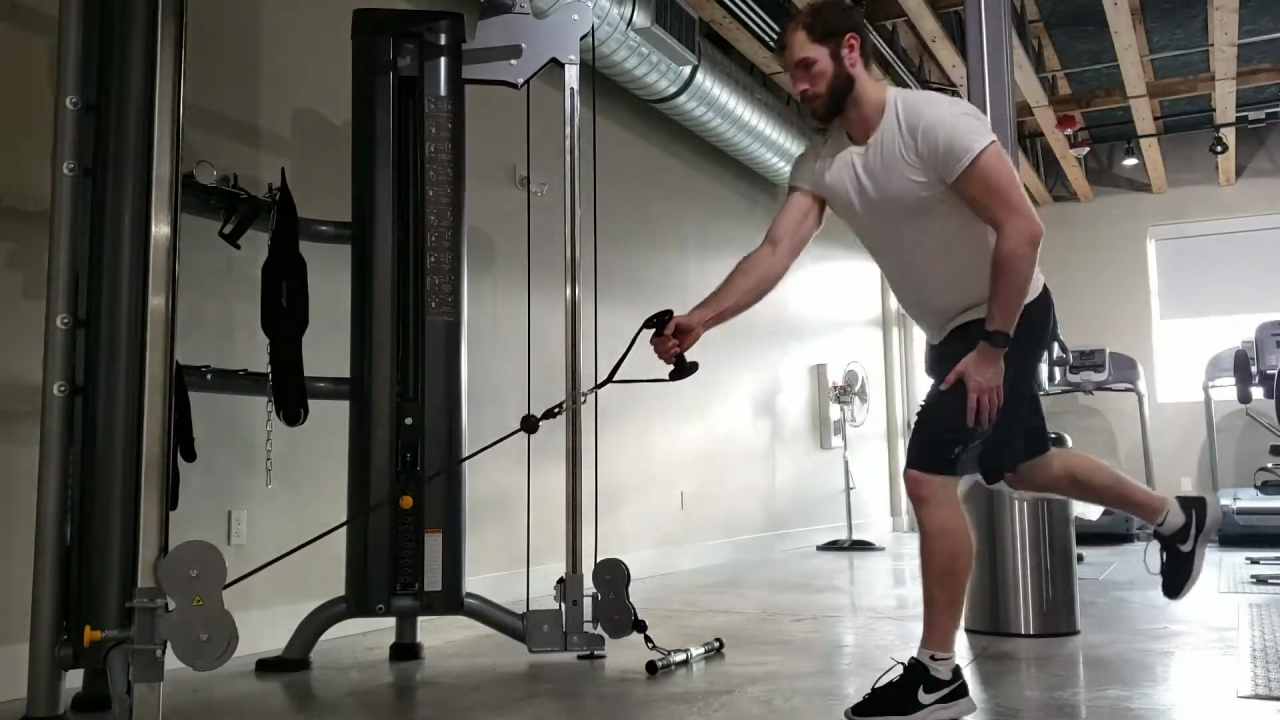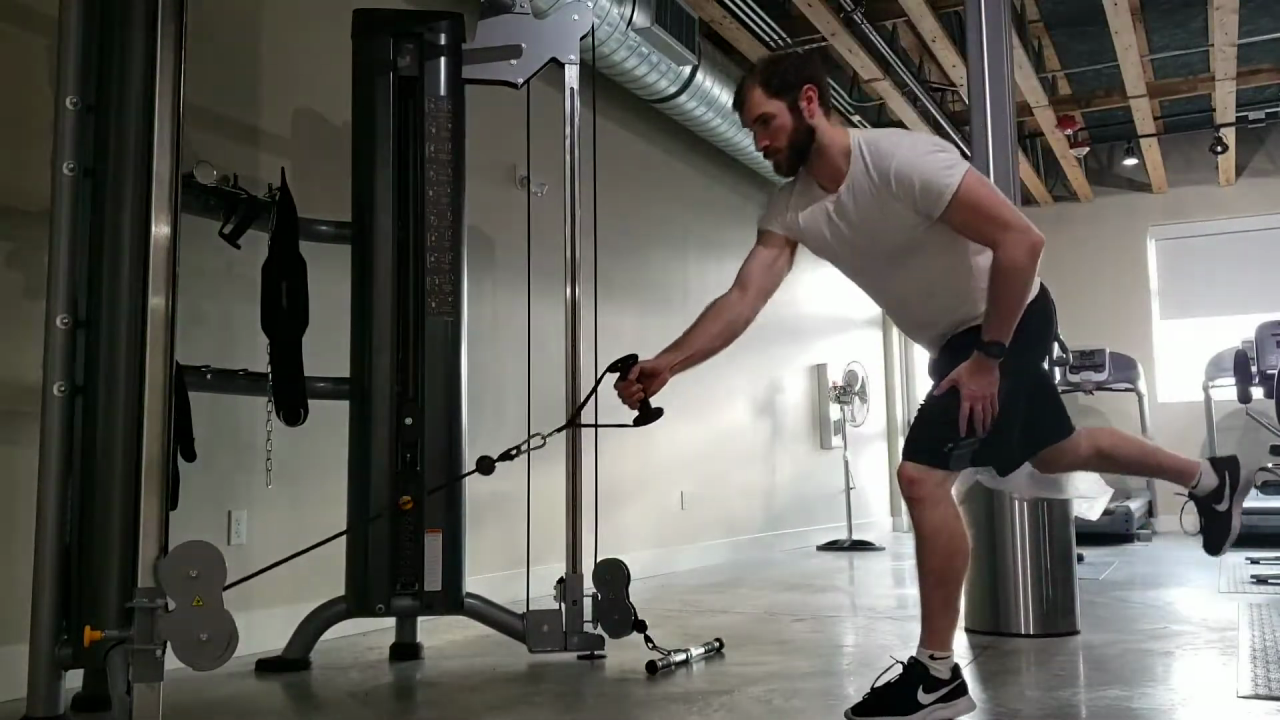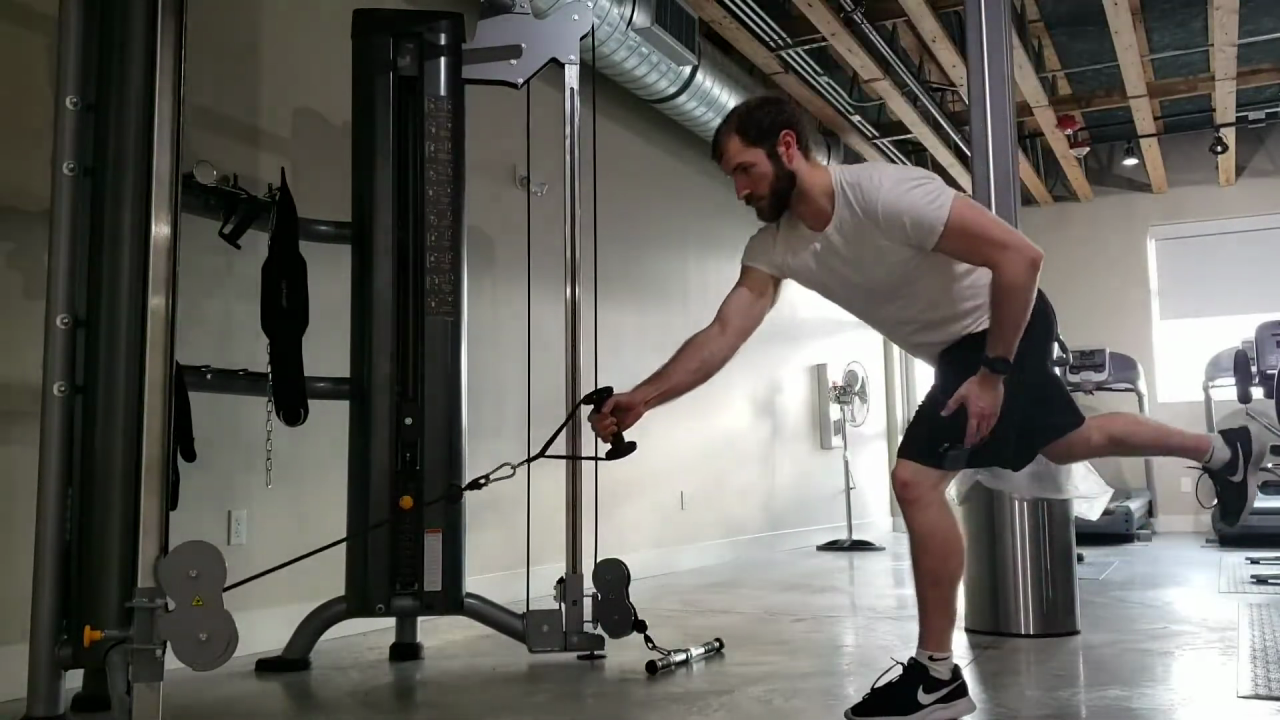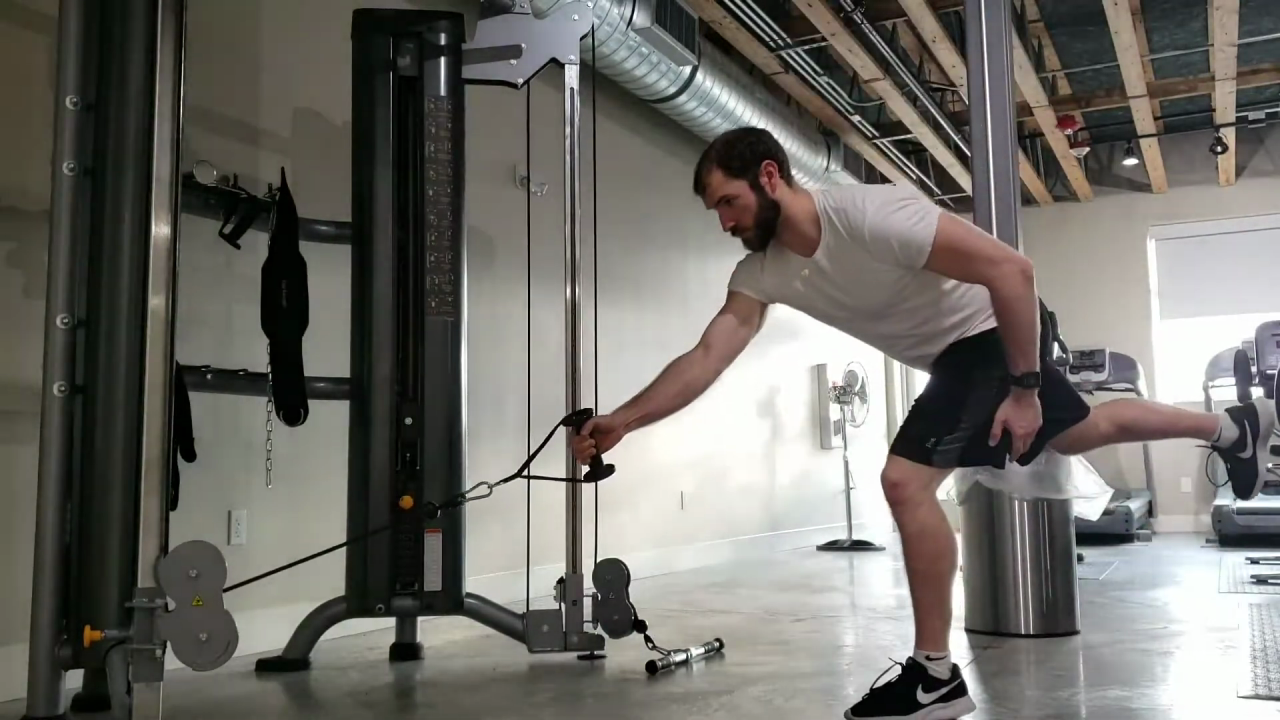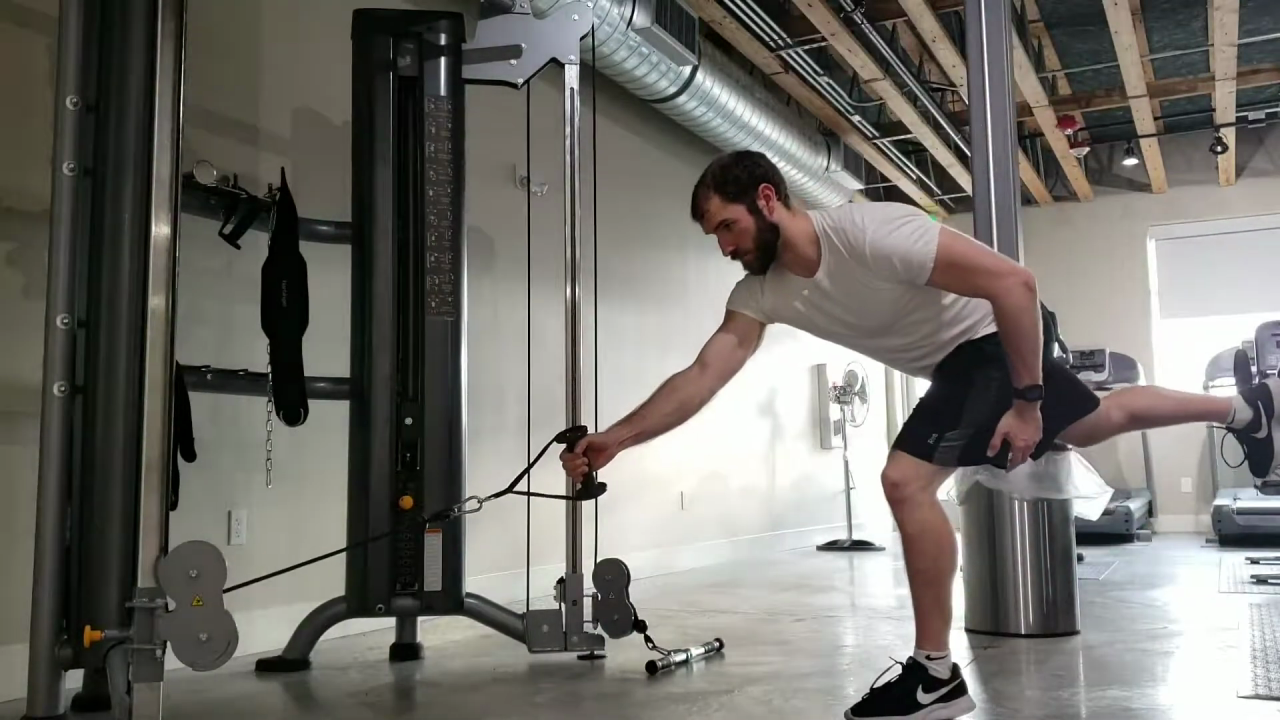
dt=0.4s
person 1, frame 1
left shoulder: (934, 121)
right shoulder: (819, 165)
left elbow: (1022, 229)
right elbow: (773, 253)
left wrist: (994, 346)
right wrist: (700, 319)
left hip: (1005, 318)
right hip: (952, 332)
left knee: (929, 477)
right knee: (1027, 466)
right ankle: (1178, 516)
person 1, frame 2
left shoulder: (902, 159)
right shoulder: (789, 209)
left elbow: (1021, 241)
right elbow: (743, 297)
left wrist: (989, 356)
right wrist: (668, 363)
left hip: (1007, 320)
right hip: (956, 338)
left knee: (922, 475)
right knee: (1058, 452)
right ankle: (1210, 479)
person 1, frame 3
left shoulder: (887, 194)
right shoulder: (773, 248)
left elbow: (1020, 256)
right elbow: (722, 335)
left wrist: (993, 374)
right wrist: (641, 398)
left hip: (1002, 328)
right hip: (957, 348)
left knee: (915, 478)
right knee: (1073, 441)
right ankle: (1222, 450)
person 1, frame 4
left shoulder: (871, 215)
right shoulder: (761, 274)
left elbow: (1012, 270)
right elbow: (705, 359)
left wrist: (1023, 389)
right wrist: (620, 421)
left hip: (996, 332)
right hip: (955, 352)
left knee: (905, 478)
right knee: (1081, 431)
person 1, frame 5
left shoulder: (872, 235)
right shoulder: (760, 294)
left elbow: (1014, 282)
right elbow: (701, 376)
left wrist: (1026, 401)
right wrist: (614, 438)
left hip: (999, 338)
right hip: (957, 359)
left knee: (907, 479)
right knee: (1094, 424)
